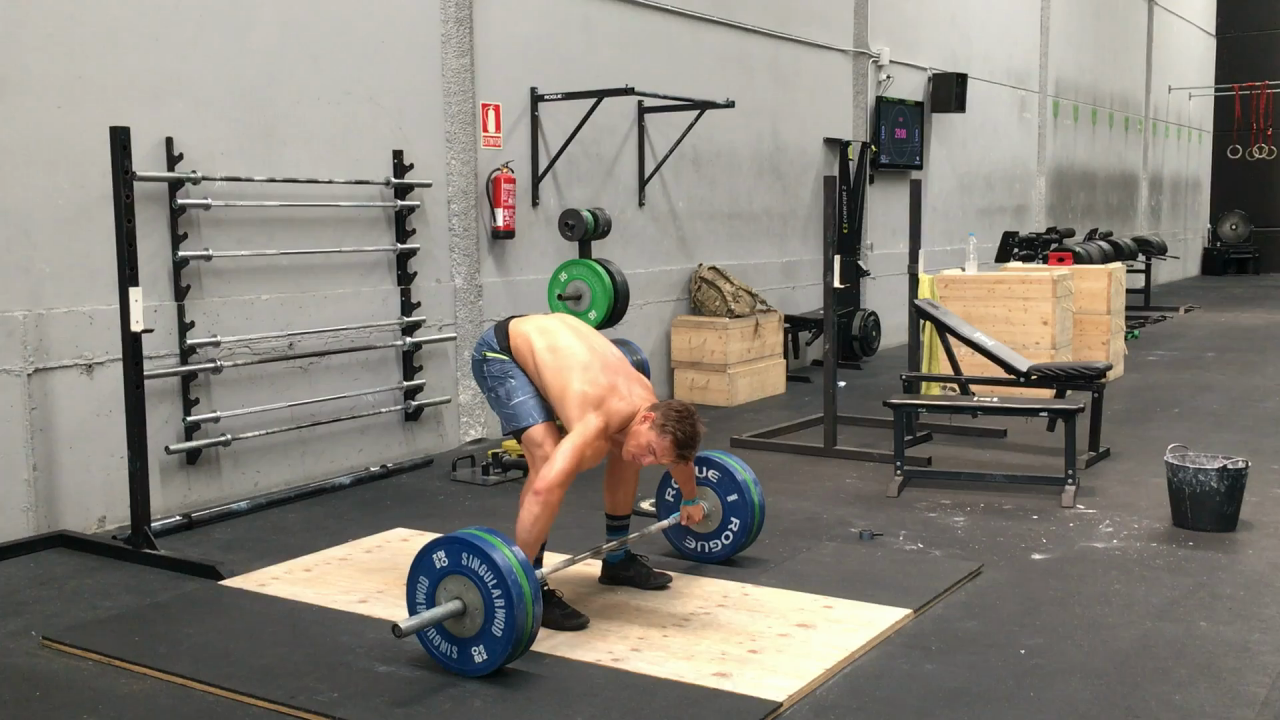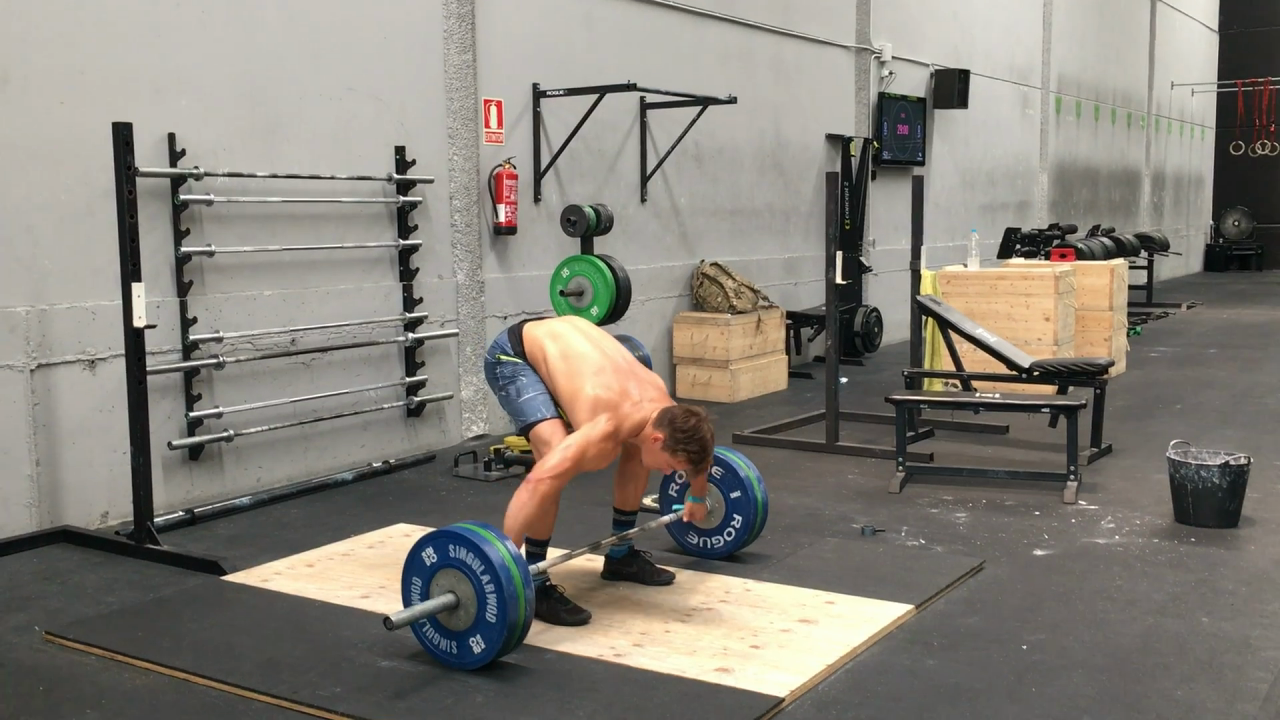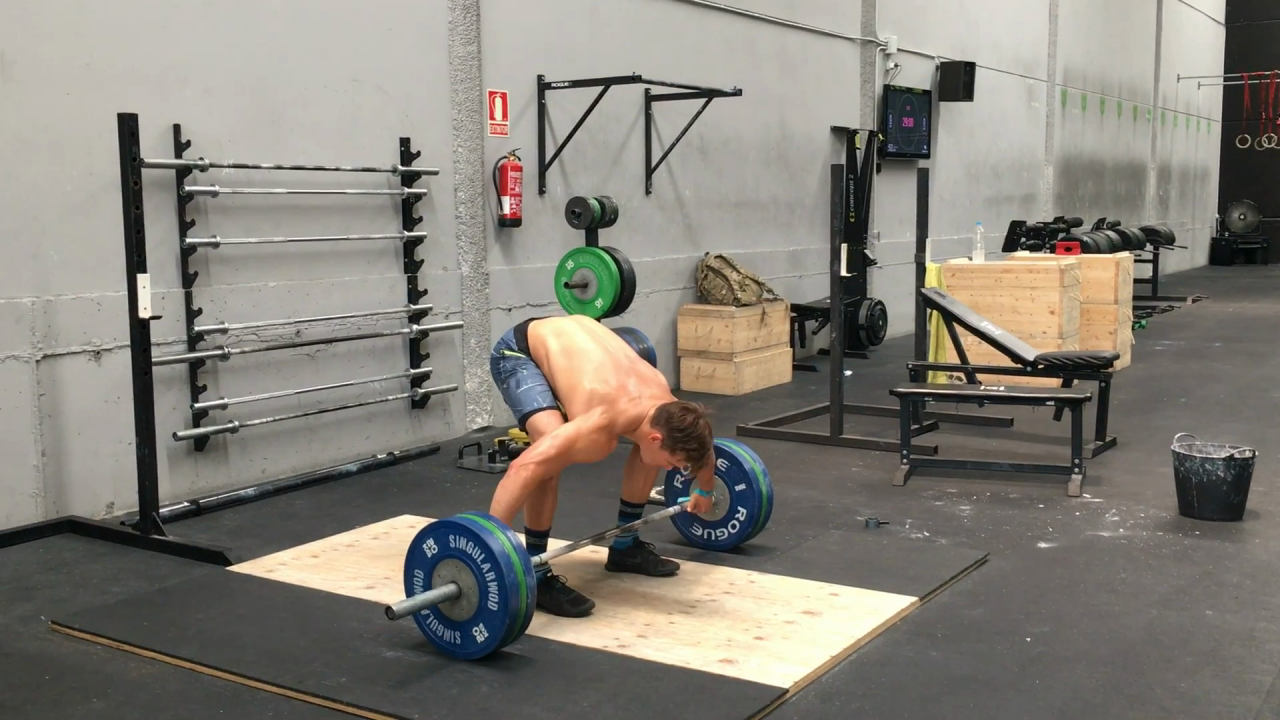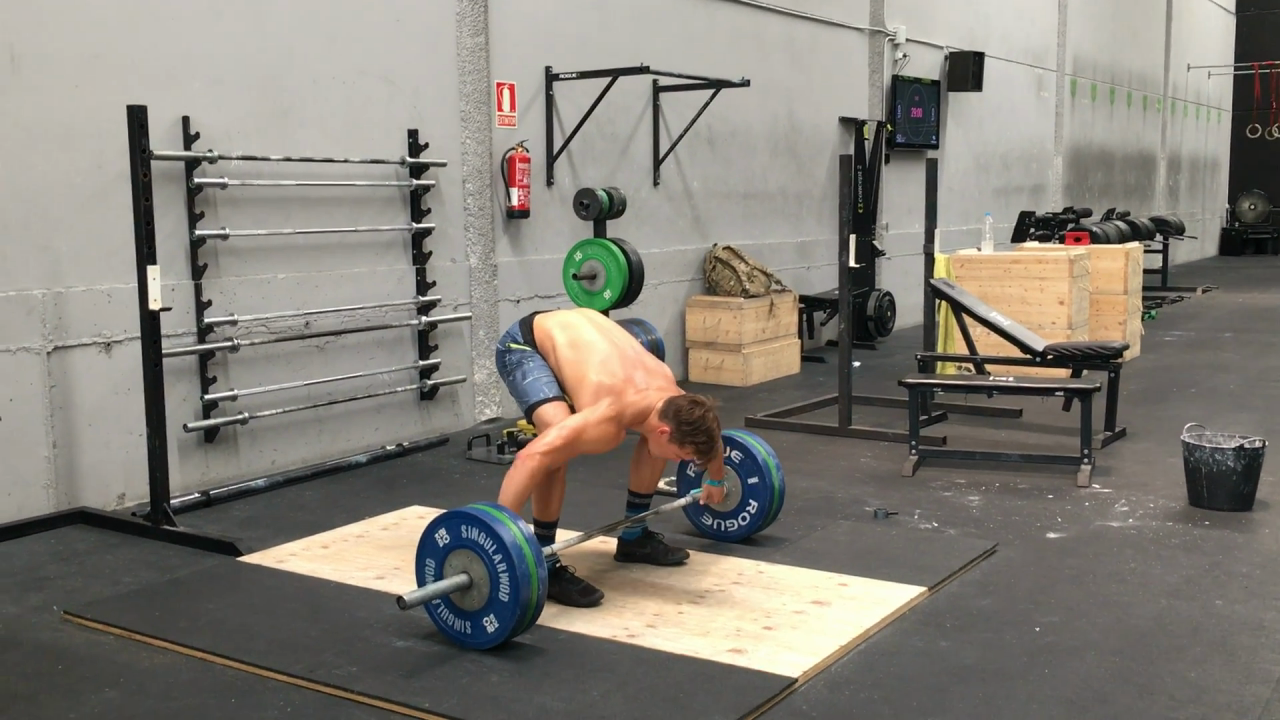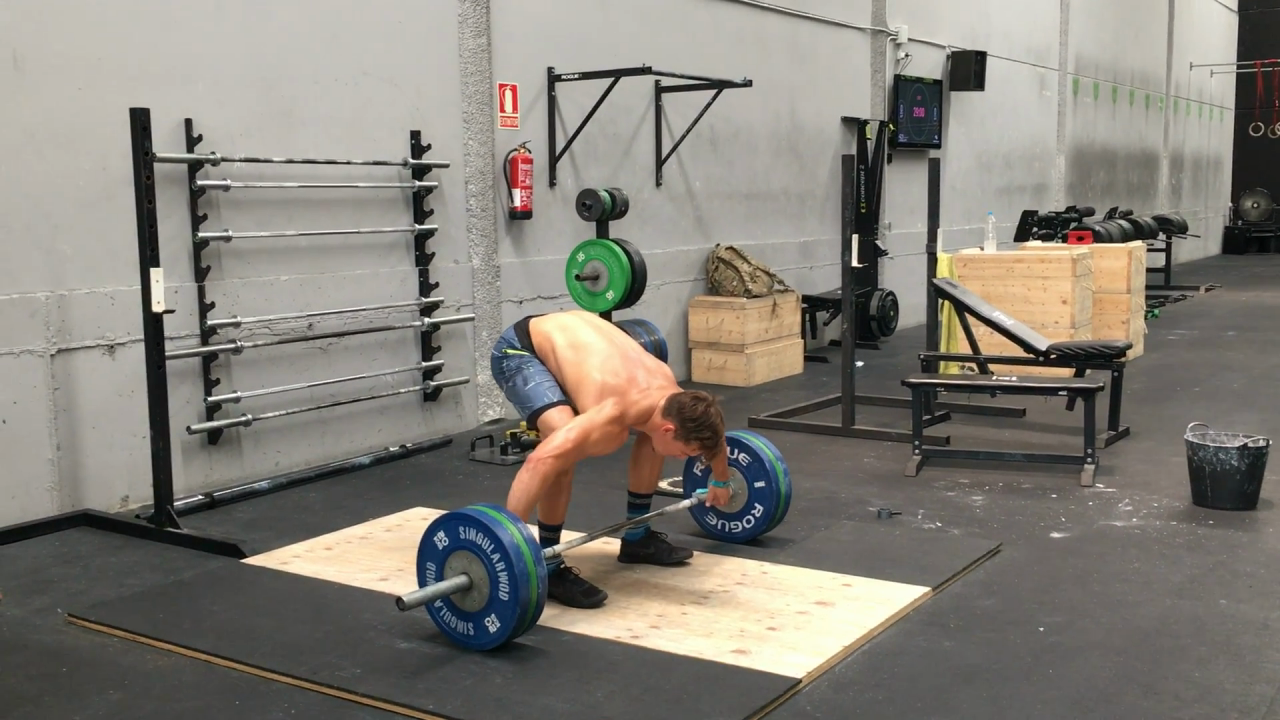
dt=0.5s
person 1, frame 1
left shoulder: (653, 408)
right shoulder: (597, 428)
left elbow: (680, 452)
right elbow: (544, 490)
left wrist: (690, 501)
right hip: (500, 352)
left knee: (625, 451)
right knee: (546, 455)
left ankle: (617, 559)
person 1, frame 2
left shoulder: (664, 411)
right shoulder: (607, 433)
left elbow: (691, 447)
right elbow: (536, 483)
left wrist: (698, 499)
right hip: (511, 355)
left knee: (636, 447)
right knee: (556, 455)
left ankle: (620, 555)
right ankle: (533, 585)
person 1, frame 3
left shoulder: (667, 409)
right shoulder: (600, 428)
left elbow: (700, 444)
right elbow: (523, 468)
left wrist: (704, 492)
right hip: (518, 352)
right knee: (549, 459)
left ankle: (625, 547)
right ankle: (536, 576)
person 1, frame 4
left shoulder: (673, 401)
right shoulder: (609, 419)
left elbow: (709, 435)
right elbow: (530, 458)
left wrist: (715, 481)
right hip: (523, 345)
right knee: (556, 450)
left ankle: (634, 537)
right ankle: (545, 567)
person 1, frame 5
left shoulder: (674, 400)
right shoulder: (612, 420)
left elbow: (712, 434)
right elbow: (539, 463)
left wrist: (721, 482)
right hip: (519, 350)
left knee: (650, 435)
right knee: (561, 453)
left ankle: (637, 538)
right ankle: (549, 569)
